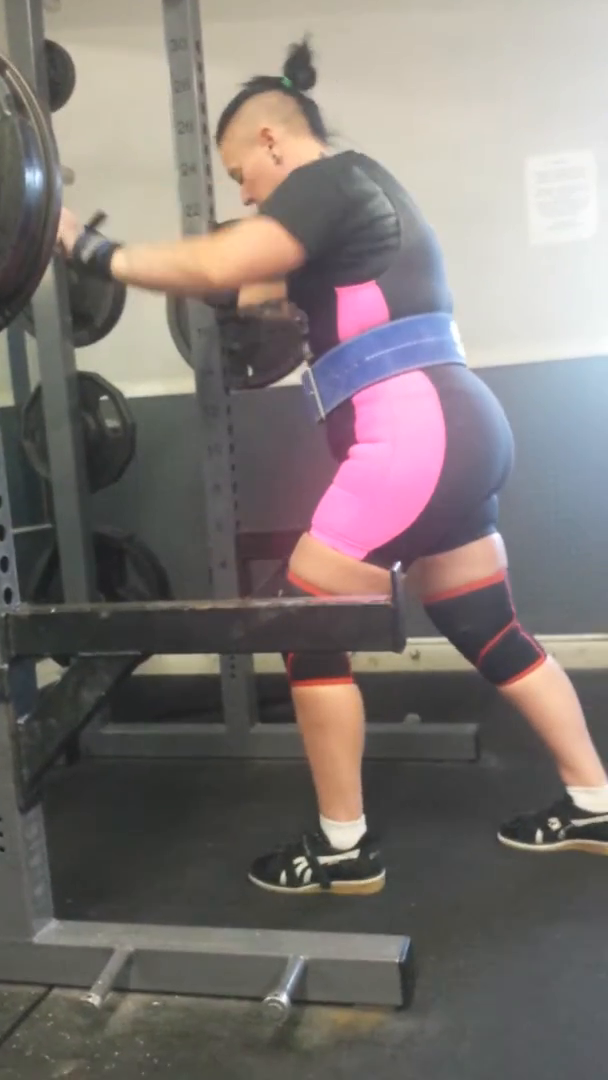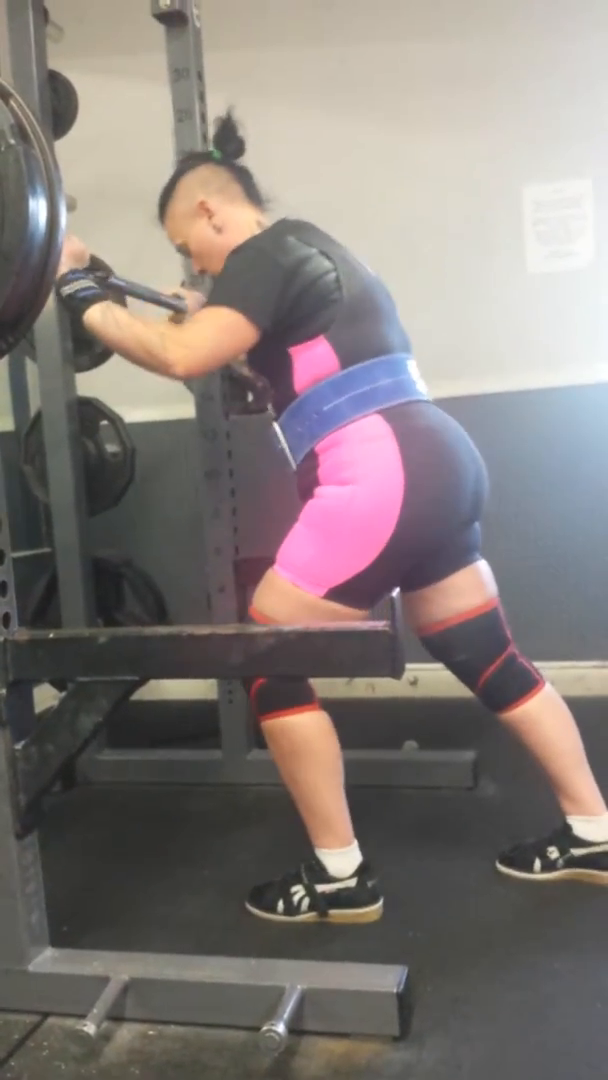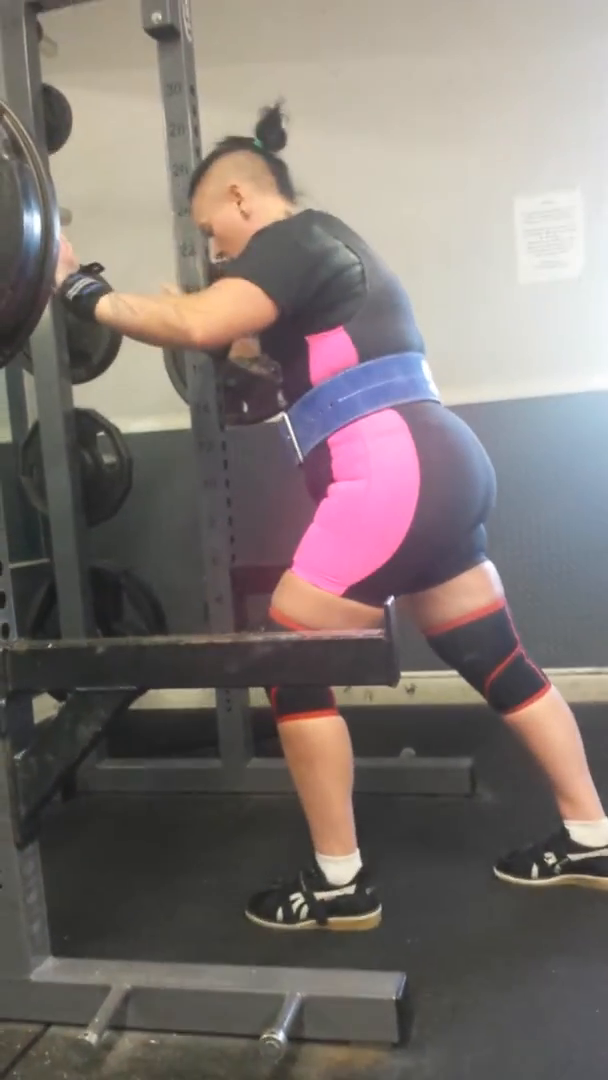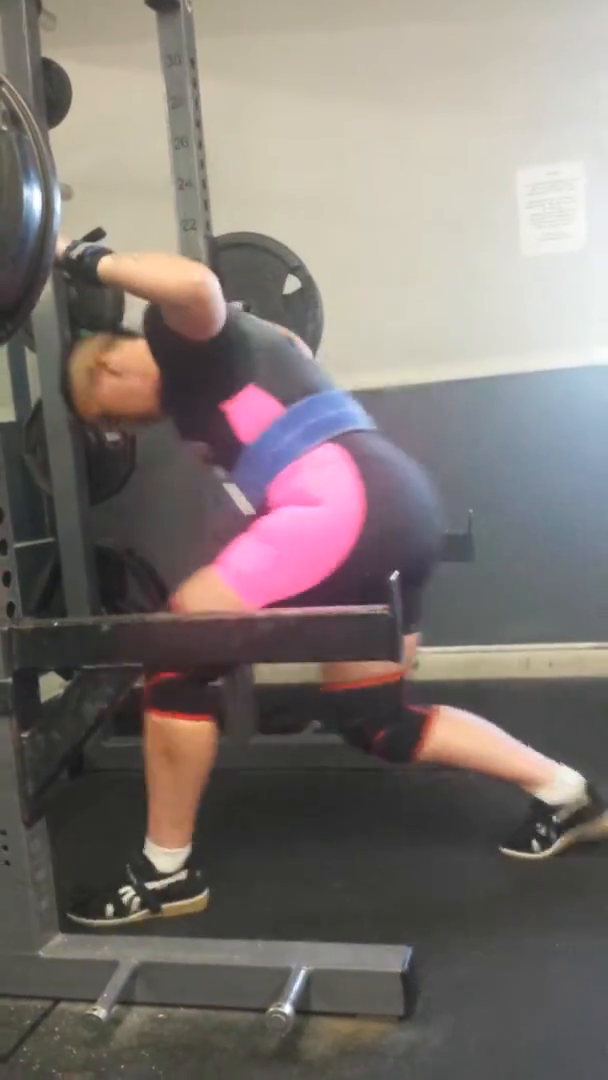
dt=1s
person 1, frame 1
left shoulder: (329, 181)
right shoulder: (358, 191)
left elbow: (219, 262)
right elbow: (307, 282)
left wrist: (96, 252)
right wrist: (237, 291)
left hip: (409, 437)
right hip: (457, 430)
right knee: (490, 632)
left ankle: (344, 848)
person 1, frame 2
left shoulder: (267, 254)
right shoulder: (306, 250)
left elbow: (183, 356)
left wrist: (81, 293)
right wrist: (207, 313)
left hip: (378, 479)
right hip: (436, 465)
left knee: (269, 664)
right knee: (489, 661)
left ankle: (340, 876)
person 1, frame 3
left shoulder: (292, 239)
right shoulder: (325, 245)
left elbow: (200, 325)
left wrist: (83, 293)
right wrist: (223, 332)
left hip: (389, 476)
right hip: (441, 467)
right knee: (495, 661)
left ankle: (339, 883)
person 1, frame 4
left shoulder: (185, 345)
right shoulder: (217, 363)
left elbow: (194, 285)
right elbow: (288, 349)
left wrist: (90, 262)
left hip: (339, 506)
right hip: (393, 506)
right knee: (374, 719)
left ankle: (166, 872)
